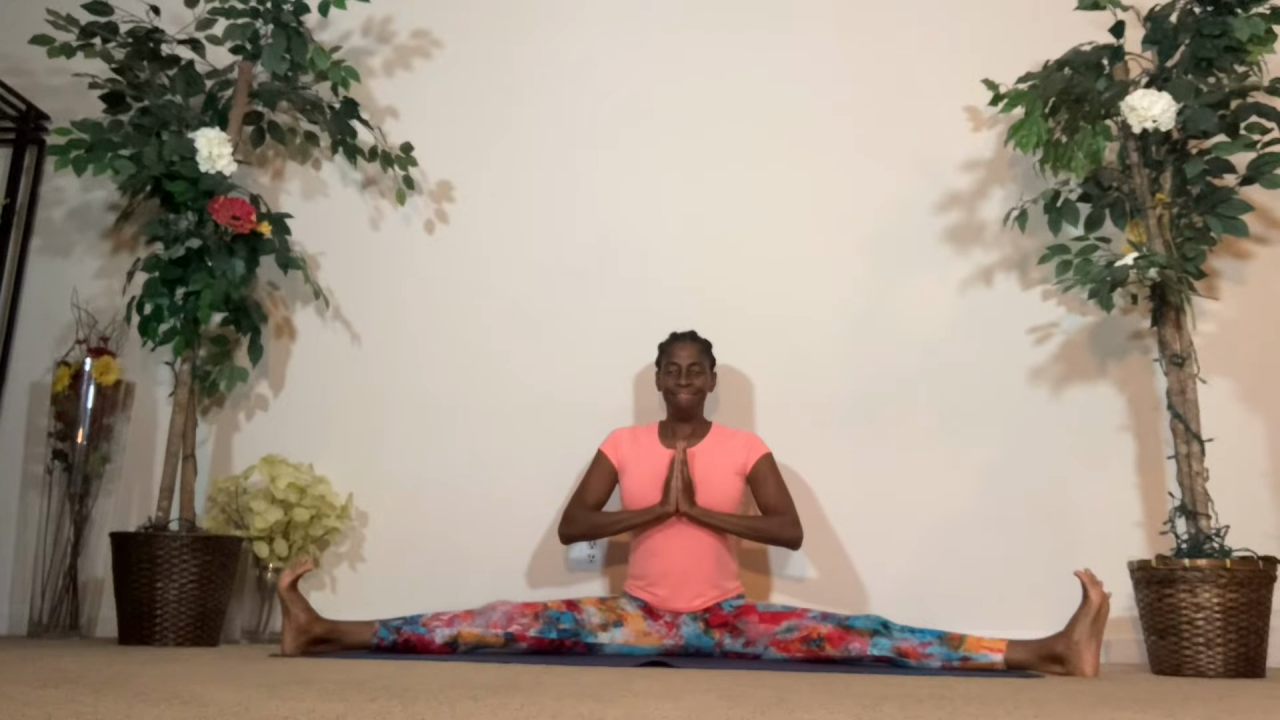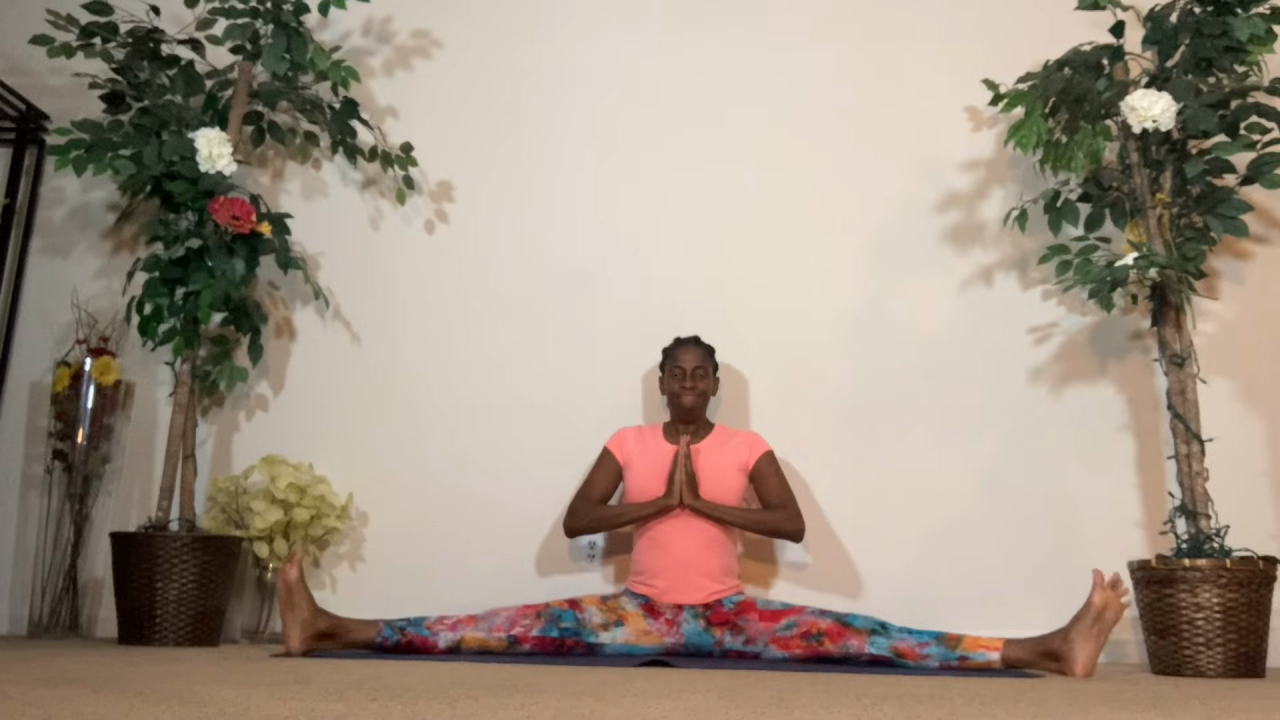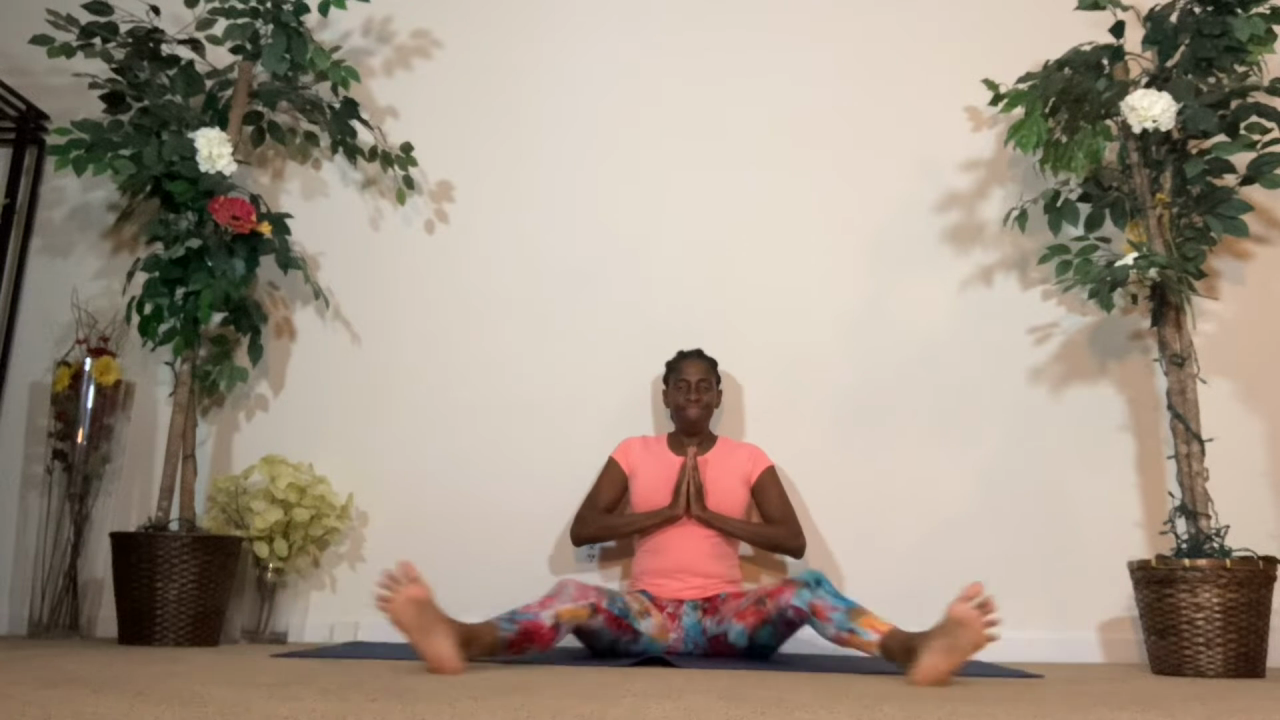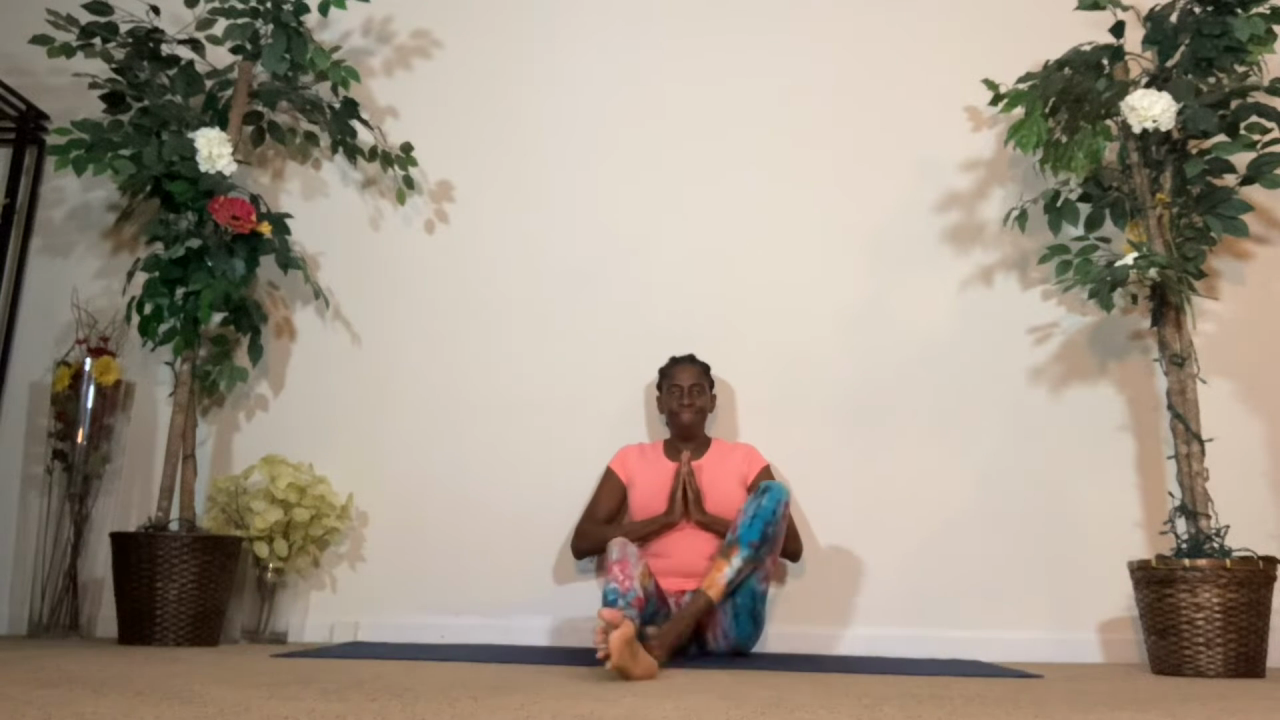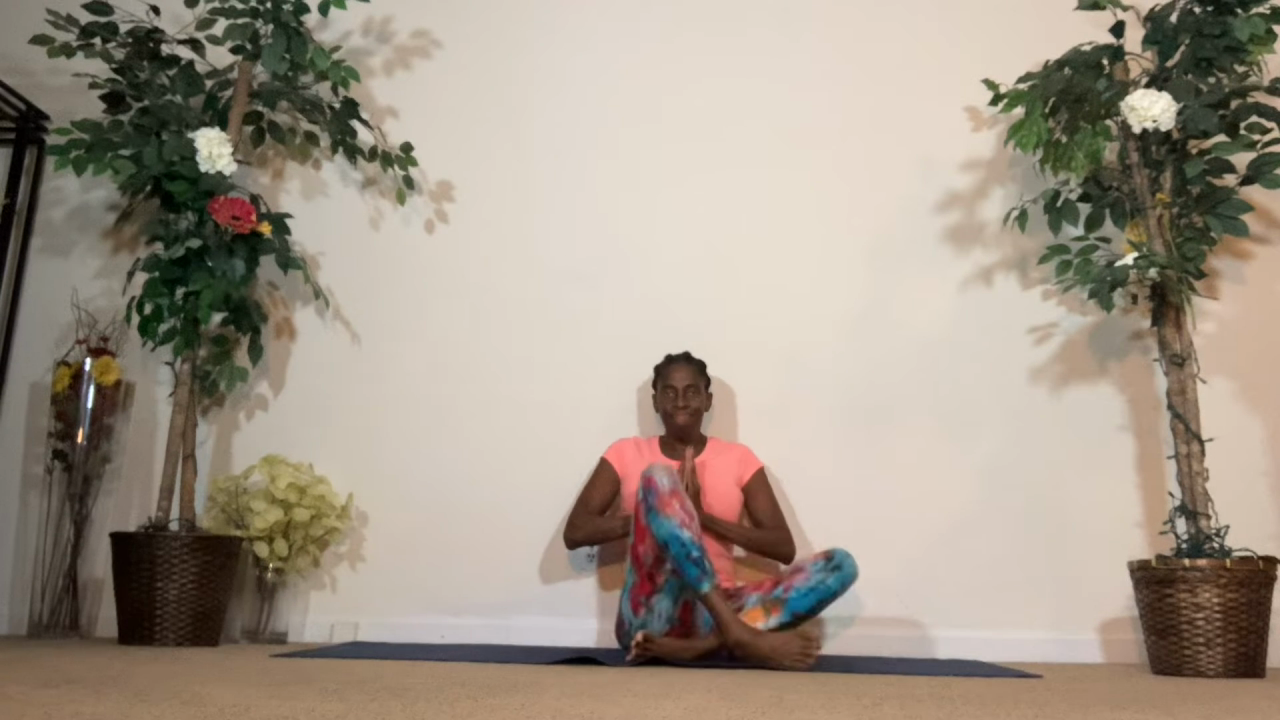
dt=0.5s
person 1, frame 1
left shoulder: (745, 448)
right shoulder: (623, 445)
left elbow: (790, 531)
right elbow: (570, 526)
left wrist: (700, 510)
right wrist: (655, 508)
left hip: (727, 618)
right hip: (636, 617)
left knee: (858, 635)
right knee: (510, 623)
left ankle: (1048, 652)
right ankle: (326, 632)
person 1, frame 2
left shoulder: (746, 446)
right shoulder: (627, 443)
left elbow: (793, 524)
right elbow: (575, 520)
left wrist: (703, 502)
right wrist: (658, 500)
left hip: (727, 614)
right hip: (641, 612)
left knee: (855, 635)
right knee: (514, 625)
left ankle: (1045, 651)
right ankle: (332, 630)
person 1, frame 3
left shoulder: (748, 458)
right shoulder: (633, 453)
left elbow: (794, 542)
right elbow: (581, 529)
left wrist: (708, 513)
right wrist: (668, 511)
left hip: (727, 618)
right hip: (647, 615)
left knee: (811, 586)
right knee: (575, 592)
left ankle: (915, 653)
right ankle: (463, 642)
person 1, frame 4
left shoulder: (744, 458)
right shoulder: (630, 460)
left elbow: (792, 548)
right elbow: (582, 542)
left wrist: (705, 516)
right wrist: (666, 518)
left hip: (725, 620)
right hip: (655, 611)
left knee: (773, 493)
right knee: (622, 548)
left ankle: (670, 634)
right ankle: (627, 643)
person 1, frame 5
left shoulder: (738, 458)
right shoulder: (625, 453)
left elbow: (783, 547)
right elbow: (575, 532)
left wrist: (702, 516)
right wrist: (663, 512)
left hip: (719, 611)
right hip: (654, 615)
left knee: (841, 565)
right knee: (658, 477)
left ankle: (696, 645)
right ankle: (742, 635)
